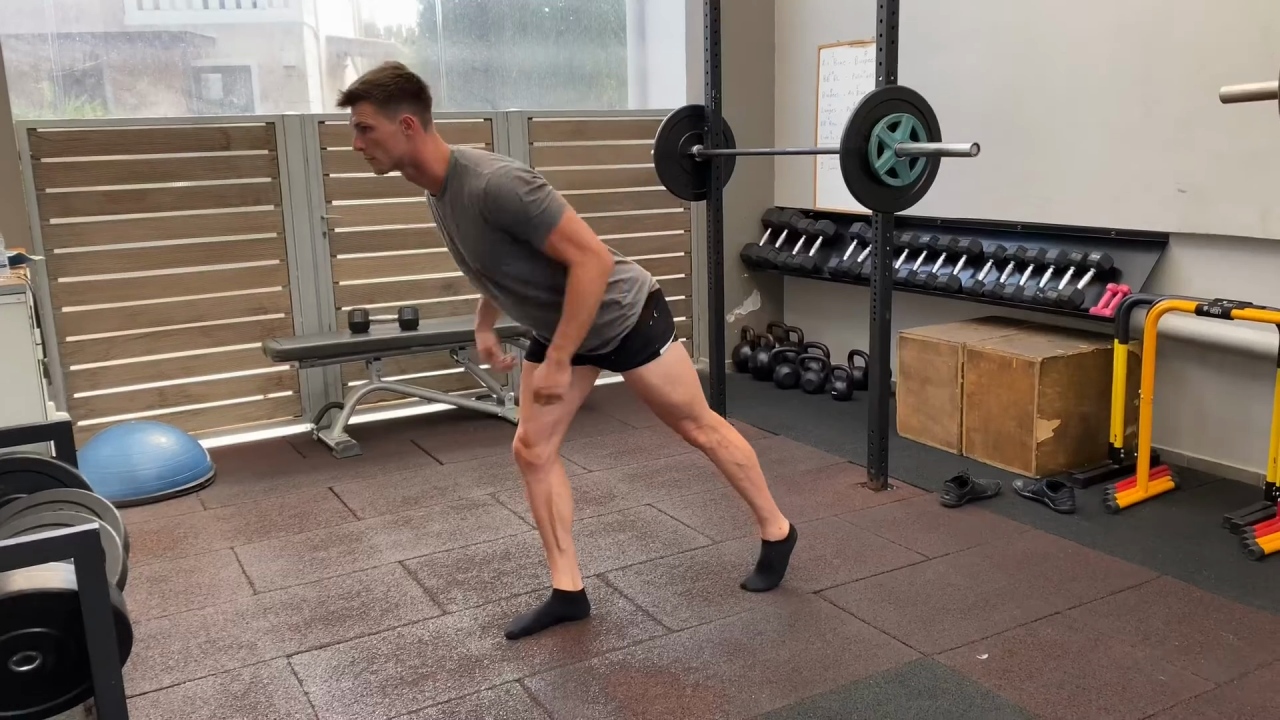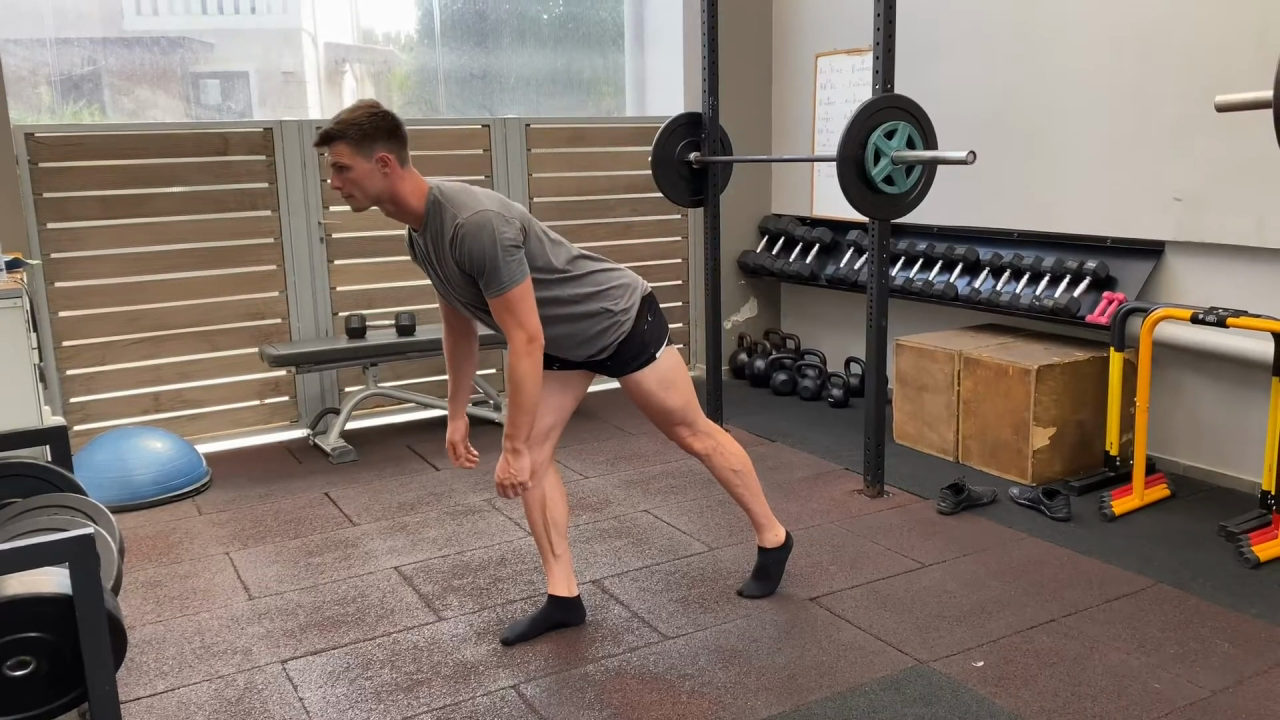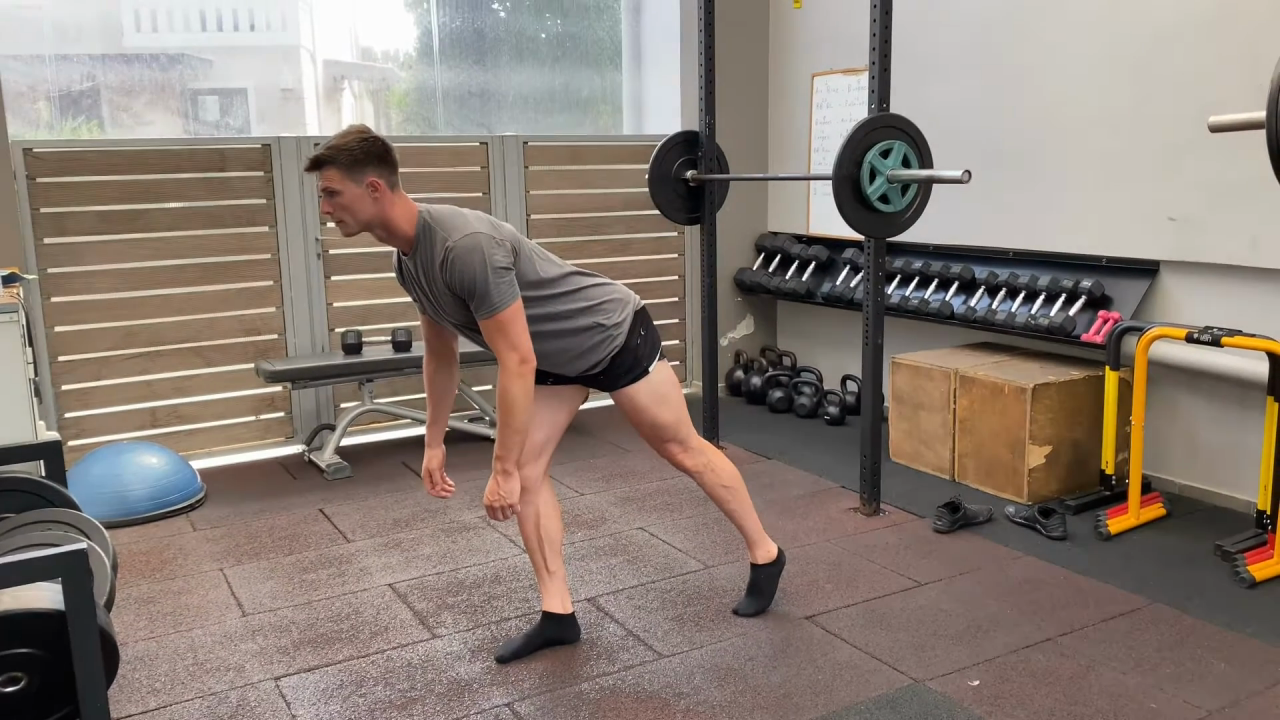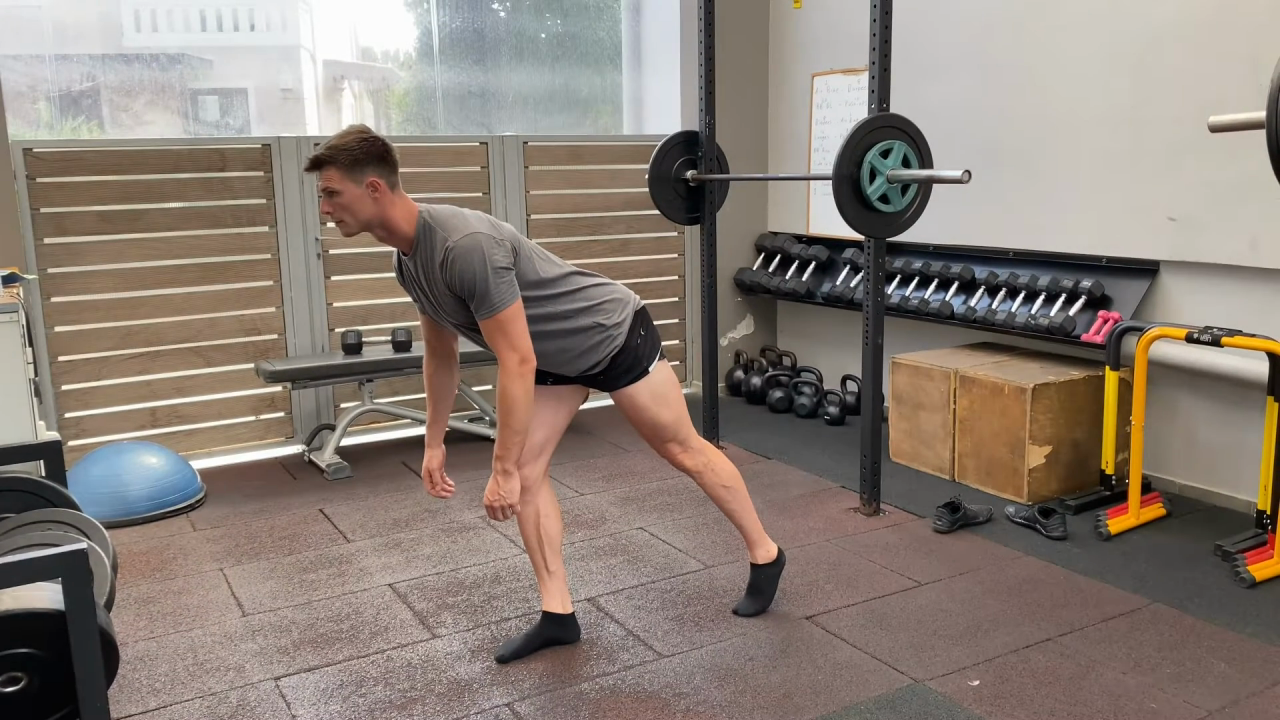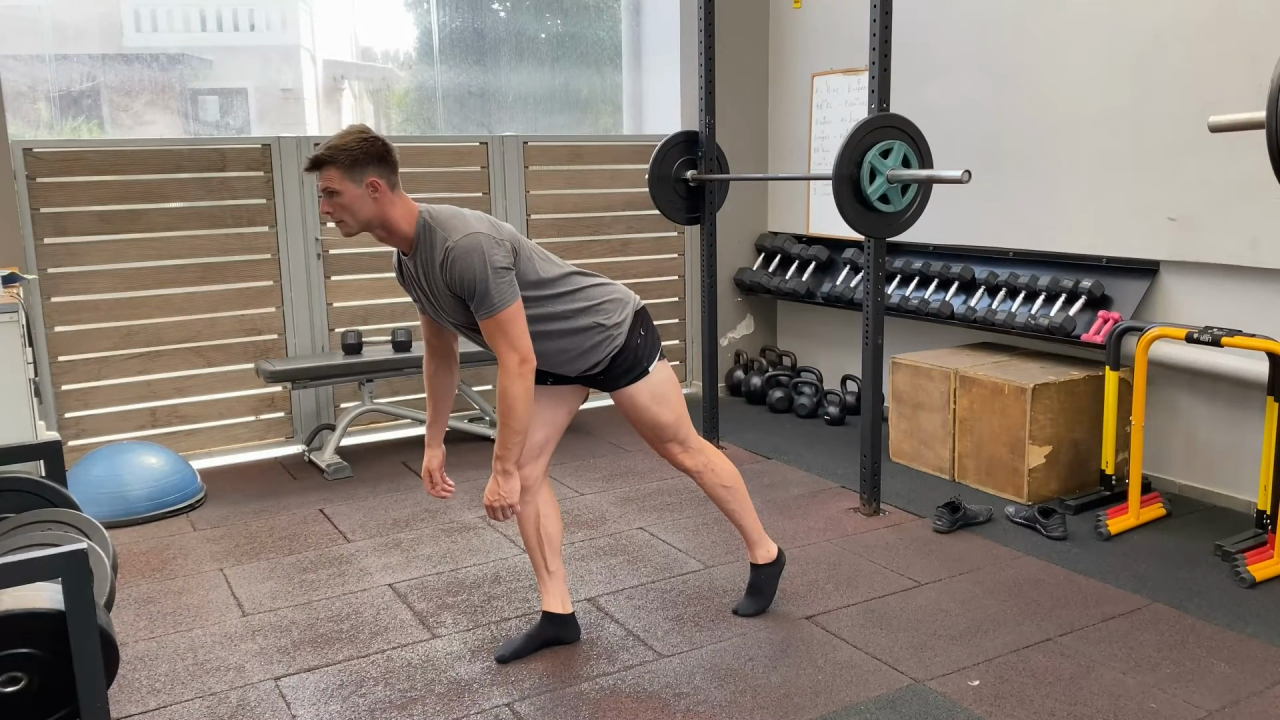
dt=1s
person 1, frame 1
left shoulder: (495, 184)
right shoulder: (437, 193)
left elbow: (590, 258)
left wrist: (557, 365)
right wrist: (484, 325)
left hip: (623, 314)
right hip: (556, 324)
left knee: (698, 428)
right knee: (532, 449)
left ankle: (777, 531)
right ankle: (567, 590)
person 1, frame 2
left shoulder: (477, 224)
right shoulder: (419, 231)
left elbow: (526, 342)
right elbow: (459, 323)
left wrist: (513, 449)
right wrist: (457, 414)
left hip: (619, 319)
right hip: (562, 339)
left knee: (693, 433)
right knee: (534, 458)
left ankle: (773, 538)
right ankle: (563, 596)
person 1, frame 3
left shoulder: (467, 246)
right shoulder: (406, 258)
left elbow: (517, 362)
right elbow: (440, 353)
left wrist: (501, 471)
right wrist: (434, 442)
left hip: (613, 334)
right hip: (556, 355)
left knee: (684, 450)
right knee: (528, 472)
left ankle: (765, 554)
right ankle: (558, 614)
person 1, frame 4
left shoulder: (467, 246)
right shoulder: (406, 259)
left elbow: (517, 362)
right elbow: (440, 353)
left wrist: (501, 471)
right wrist: (434, 442)
left hip: (613, 334)
right hip: (556, 356)
left knee: (684, 450)
right knee: (527, 472)
left ankle: (765, 554)
right ankle: (558, 615)
person 1, frame 5
left shoulder: (466, 246)
right shoulder: (406, 258)
left elbow: (517, 363)
right elbow: (440, 353)
left wrist: (501, 470)
right wrist: (434, 442)
left hip: (613, 334)
right hip: (556, 357)
left knee: (684, 450)
right knee: (527, 473)
left ankle: (765, 554)
right ankle: (558, 615)
